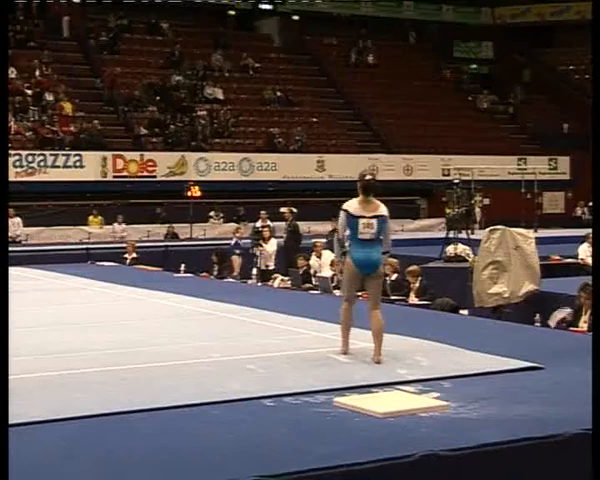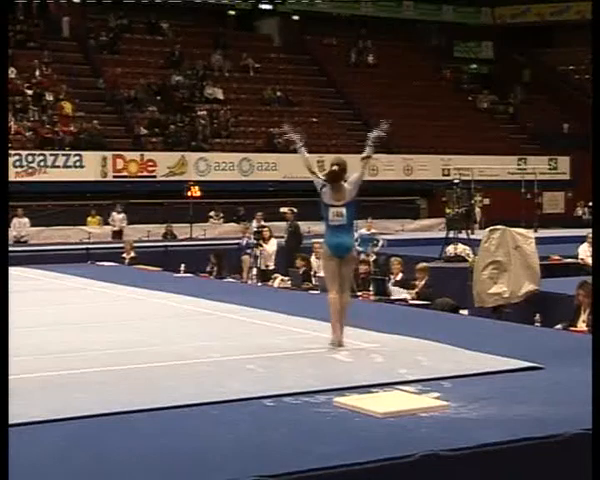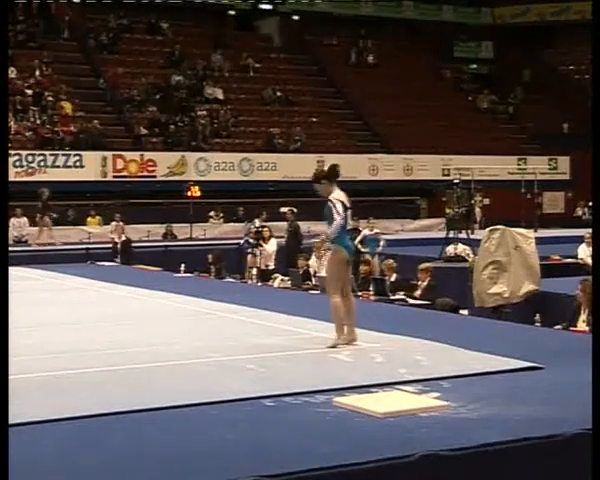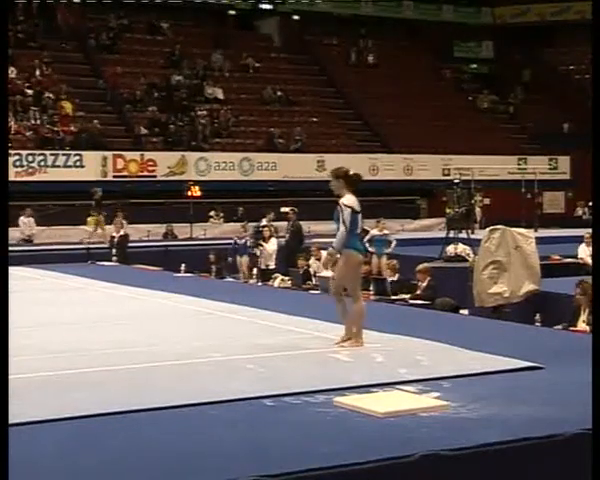
dt=1s
person 1, frame 1
left shoulder: (348, 206)
right shoulder: (382, 208)
left elbow: (340, 236)
right elbow: (386, 238)
left wrist: (339, 257)
right wrist: (383, 256)
left hip: (355, 259)
right hip: (374, 260)
left knee: (347, 302)
right knee: (375, 308)
left ankle: (344, 345)
right ankle: (377, 353)
person 1, frame 2
left shoulder: (323, 190)
right shoulder: (350, 189)
left elbow: (310, 168)
right elbow: (363, 165)
left wrist: (299, 144)
right wrist: (372, 140)
left hip: (330, 245)
right hip: (347, 245)
left knee: (334, 291)
right knee: (344, 290)
left ankle: (336, 332)
right ankle: (339, 332)
person 1, frame 3
left shoulder: (334, 198)
right shoulder: (341, 196)
left elbow: (338, 222)
left wrist: (324, 238)
right wrist: (327, 239)
left hip: (339, 247)
right hip: (346, 246)
left knee: (334, 293)
right knee: (346, 292)
left ankle: (340, 336)
right ankle: (350, 333)
person 1, frame 4
left shoulder: (345, 202)
right shoulder: (351, 200)
left elbow: (343, 231)
left wrist: (331, 251)
right wrist: (336, 252)
left hip: (351, 251)
right hip: (349, 251)
left knee: (355, 296)
right knee: (335, 291)
left ankle: (357, 338)
right ankle: (349, 332)
